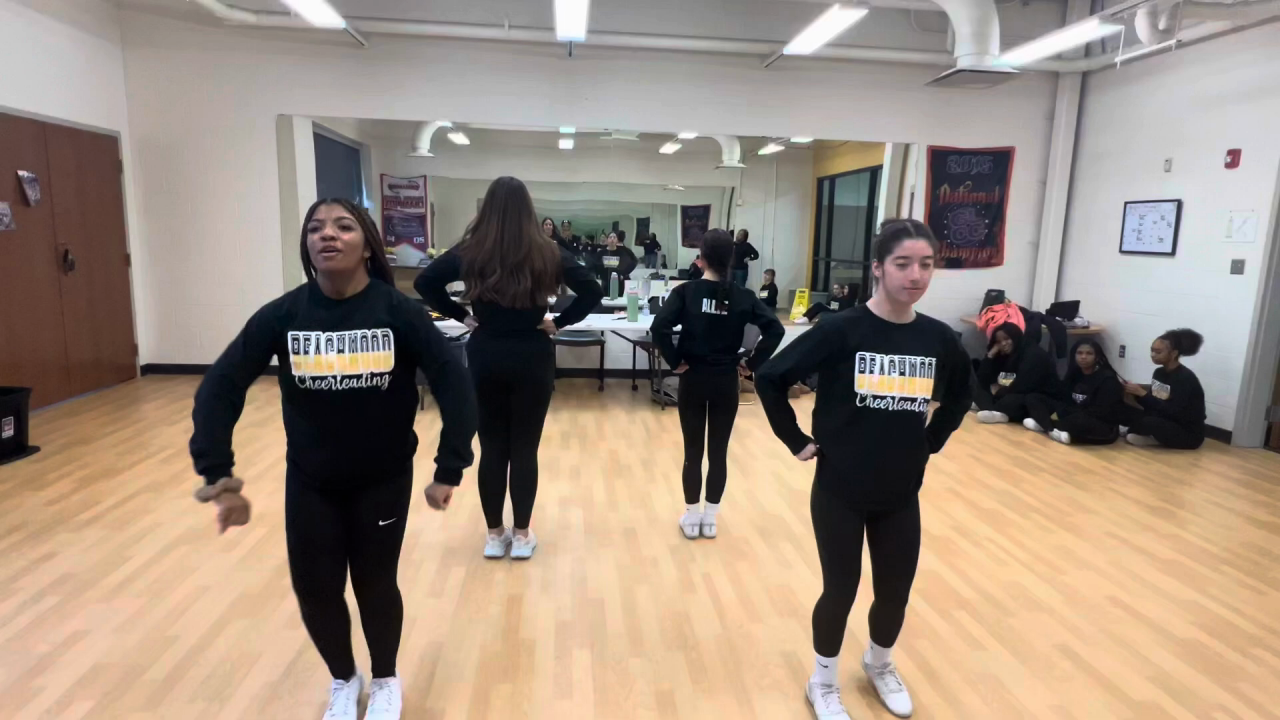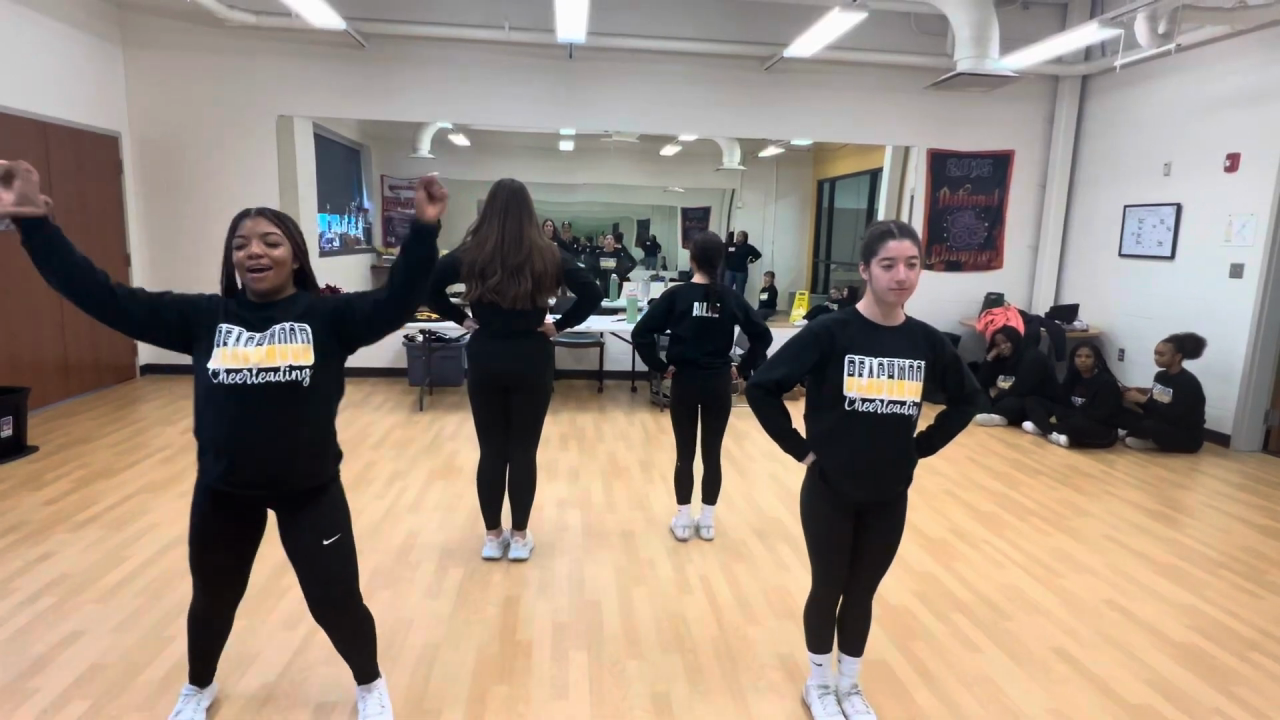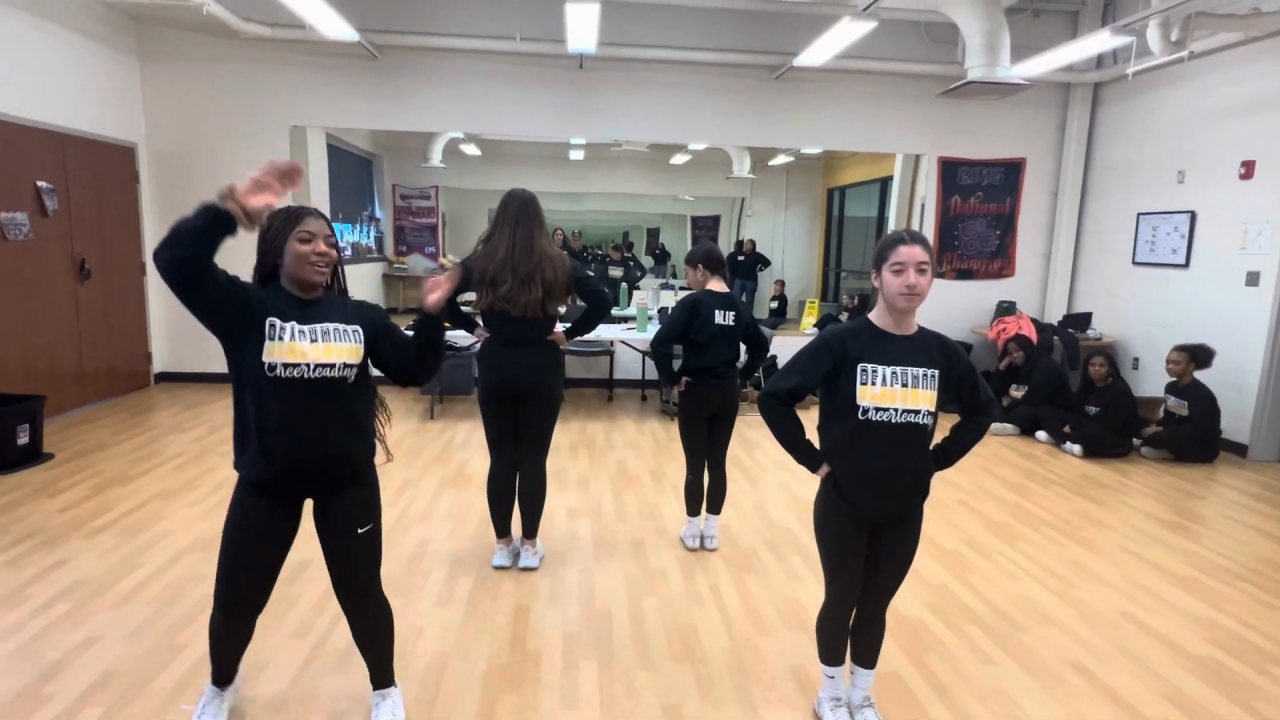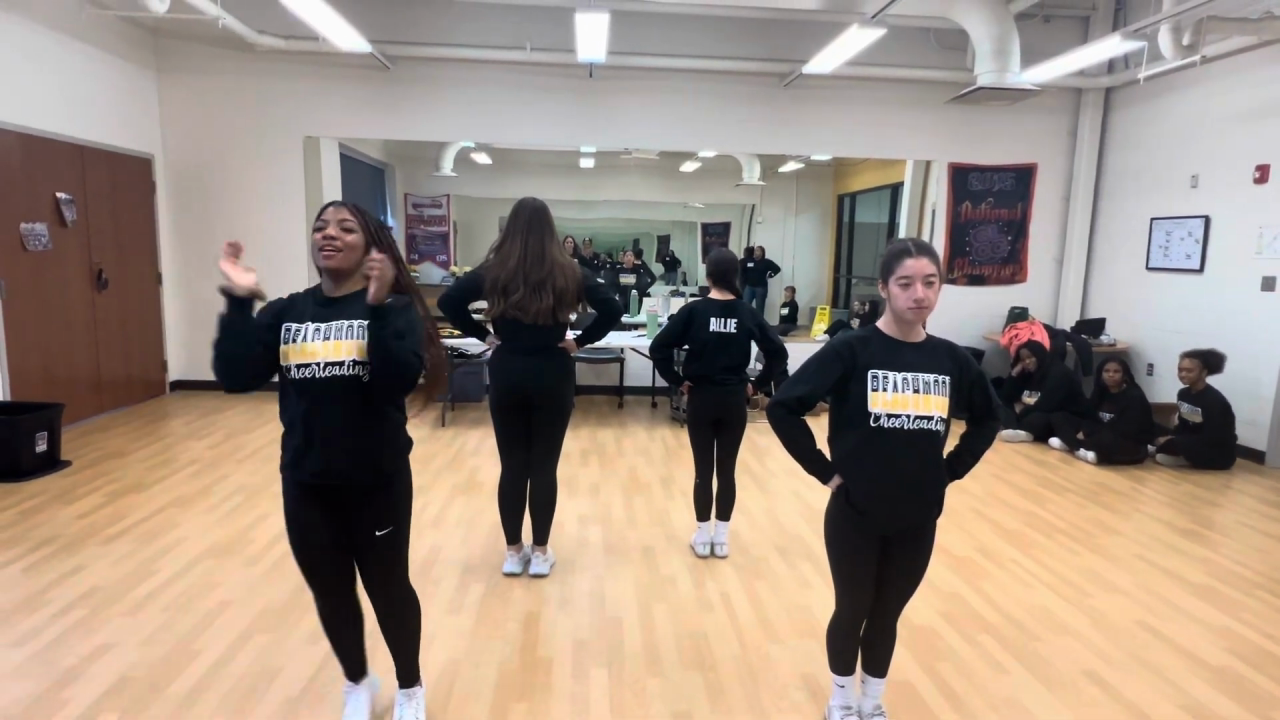
dt=1s
person 1, frame 1
left shoulder: (401, 312)
right shoulder: (281, 315)
left elbow: (452, 383)
right elbow: (223, 386)
left wrist: (449, 471)
right wrist: (217, 470)
left hip: (385, 474)
right hip: (313, 475)
left knee: (376, 584)
right knee: (314, 587)
left ankle: (385, 677)
person 1, frame 2
left shoulder: (327, 314)
right shoulder: (204, 316)
left elbow: (394, 308)
right elbow: (108, 303)
left wrist: (426, 232)
left hip: (310, 488)
right hip: (224, 489)
left knee: (336, 601)
right knee: (214, 598)
person 1, frame 3
left shoulder: (361, 317)
right shoulder: (247, 306)
left elbow: (413, 371)
right elbow: (176, 262)
left wrist: (432, 318)
right wrist: (232, 209)
left hip: (347, 479)
right hip: (266, 482)
left knee: (360, 592)
right knee: (236, 598)
person 1, frame 4
left shoulder: (390, 311)
right shoulder: (285, 311)
left elbow: (404, 376)
right elbow: (234, 377)
left wrist: (386, 303)
right wrist: (237, 300)
left hip: (379, 476)
right hip: (305, 477)
left knee: (388, 584)
right knee: (328, 590)
person 2, frame 1
left shoulder: (940, 338)
right shoulder: (841, 330)
left elbow: (960, 397)
right elbow: (770, 378)
left wrist: (928, 444)
right wrist: (800, 441)
left hip: (900, 493)
right hip: (839, 489)
left knee: (895, 594)
right knee: (840, 590)
left ankle: (879, 661)
person 2, frame 2
left shoulder: (927, 341)
right shoulder: (829, 332)
left elbow: (966, 399)
right elbow: (761, 387)
left wrist: (921, 447)
right wrist: (800, 447)
left hip: (889, 496)
right hip: (829, 491)
left knee: (862, 591)
right knee: (828, 588)
person 2, frame 3
left shoulder: (941, 351)
right shoulder: (842, 341)
left elbow: (980, 410)
right elbow: (774, 397)
left wrist: (938, 459)
right wrist: (814, 458)
left hip: (905, 508)
right hip: (843, 504)
left knee: (876, 604)
right knee: (841, 600)
person 2, frame 4
left shoulder: (951, 358)
right shoulder: (851, 350)
left elbow: (987, 419)
right elbow: (782, 407)
left wrist: (951, 470)
right wrist: (824, 469)
left hip: (918, 518)
right hip: (855, 514)
left knee: (886, 615)
right knee: (852, 612)
person 3, frame 1
left shoulder: (469, 252)
right shoulder: (546, 254)
left elbow: (425, 283)
right elbow: (592, 291)
left wrist: (461, 315)
right wrist: (559, 321)
left hip: (485, 358)
right hip: (531, 359)
left knee: (491, 449)
right knee: (524, 450)
left ankle: (495, 534)
right ankle: (521, 535)
person 3, frame 2
left shoulder: (471, 254)
right shoulder: (547, 256)
left elbow: (427, 285)
right elbow: (592, 294)
left wrist: (461, 318)
right wrist: (560, 324)
left hip: (485, 360)
right hip: (532, 361)
left knee: (491, 451)
right knee: (523, 451)
left ankle: (493, 536)
right ankle: (519, 536)
person 3, frame 3
left shoulder: (482, 262)
right shoulder: (557, 265)
left elbow: (438, 293)
right elbow: (602, 302)
left wrist: (472, 326)
right wrist: (570, 333)
left hip: (496, 367)
right hip: (541, 368)
left knee: (501, 459)
right knee: (533, 460)
left ankle: (502, 545)
right ankle: (529, 546)
person 3, frame 4
left shoulder: (493, 272)
right shoulder: (567, 272)
left elbow: (448, 302)
right elbow: (612, 310)
left wrist: (484, 336)
right wrist: (581, 340)
left hip: (506, 376)
right hip: (552, 377)
left knee: (512, 466)
right knee: (544, 467)
left ankle: (514, 551)
right ankle: (540, 552)
person 4, frame 1
left shoulder: (686, 292)
right shoulder: (741, 296)
left elbow: (660, 327)
right elbow: (774, 329)
left wrist: (675, 361)
right wrist: (751, 363)
left hip: (693, 379)
right hip: (726, 381)
left knee: (693, 451)
right knee: (718, 452)
left ankle: (691, 517)
right ankle: (710, 519)
person 4, frame 2
left shoulder: (676, 295)
right shoulder: (731, 298)
left elbow: (641, 334)
right elbow: (762, 336)
left wrist: (660, 366)
right wrist: (742, 368)
left hip: (684, 381)
right hip: (719, 383)
left knee: (685, 453)
right knee: (712, 453)
left ankle: (682, 520)
right ankle: (707, 520)
person 4, frame 3
left shoulder: (693, 303)
right shoulder: (738, 306)
left elbow: (660, 343)
right elbow: (760, 346)
left wrist: (672, 378)
right wrist: (741, 375)
left hip: (696, 392)
right hip: (728, 393)
left knee: (695, 464)
right knee: (718, 462)
left ankle: (693, 530)
right ankle: (711, 530)
person 4, frame 4
left shoulder: (693, 311)
right shoulder: (748, 313)
left elbow: (659, 348)
right elbow: (778, 353)
left wrist: (677, 380)
right wrist: (757, 384)
left hip: (701, 399)
right hip: (735, 400)
left knee: (703, 470)
right knee: (727, 470)
left ankle: (703, 537)
right ankle: (721, 537)
